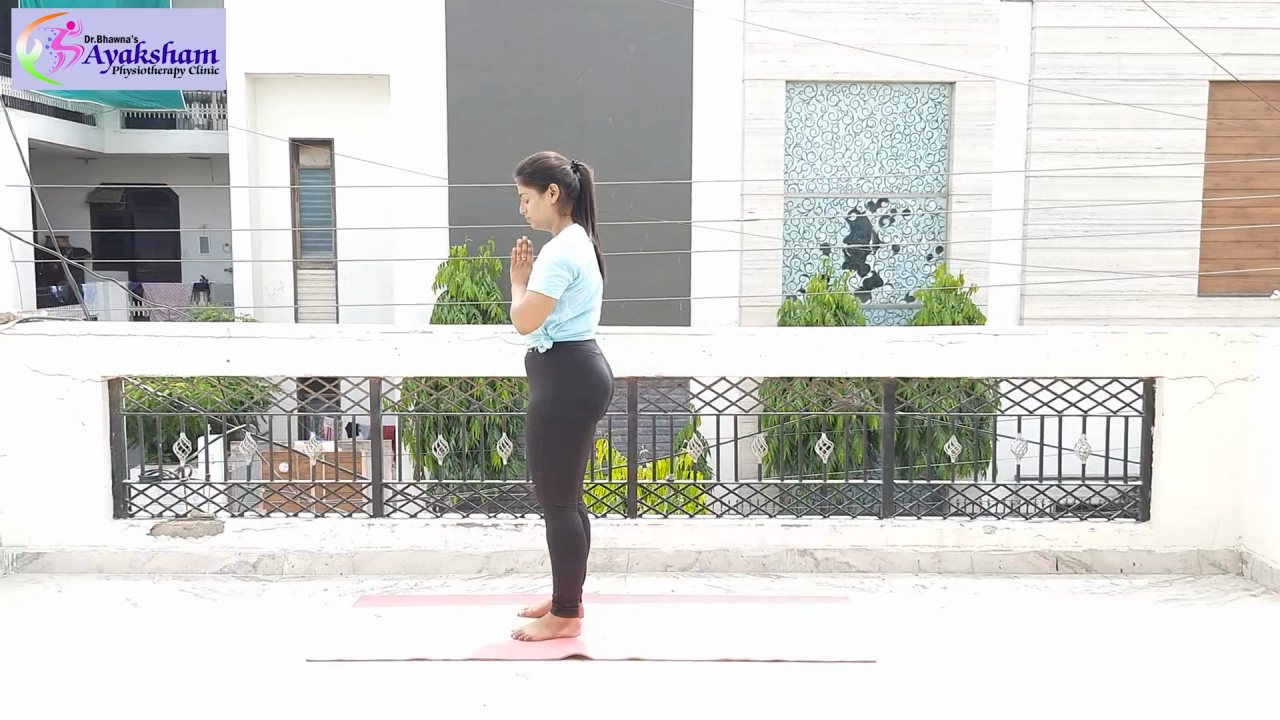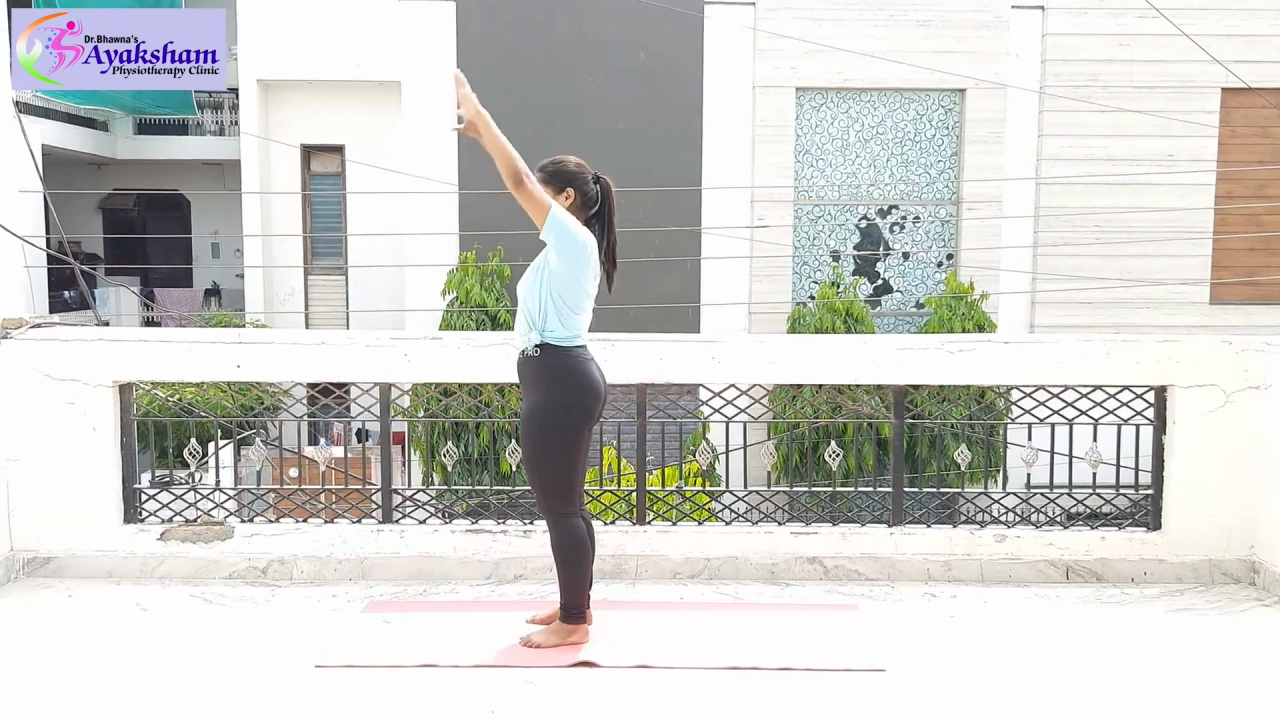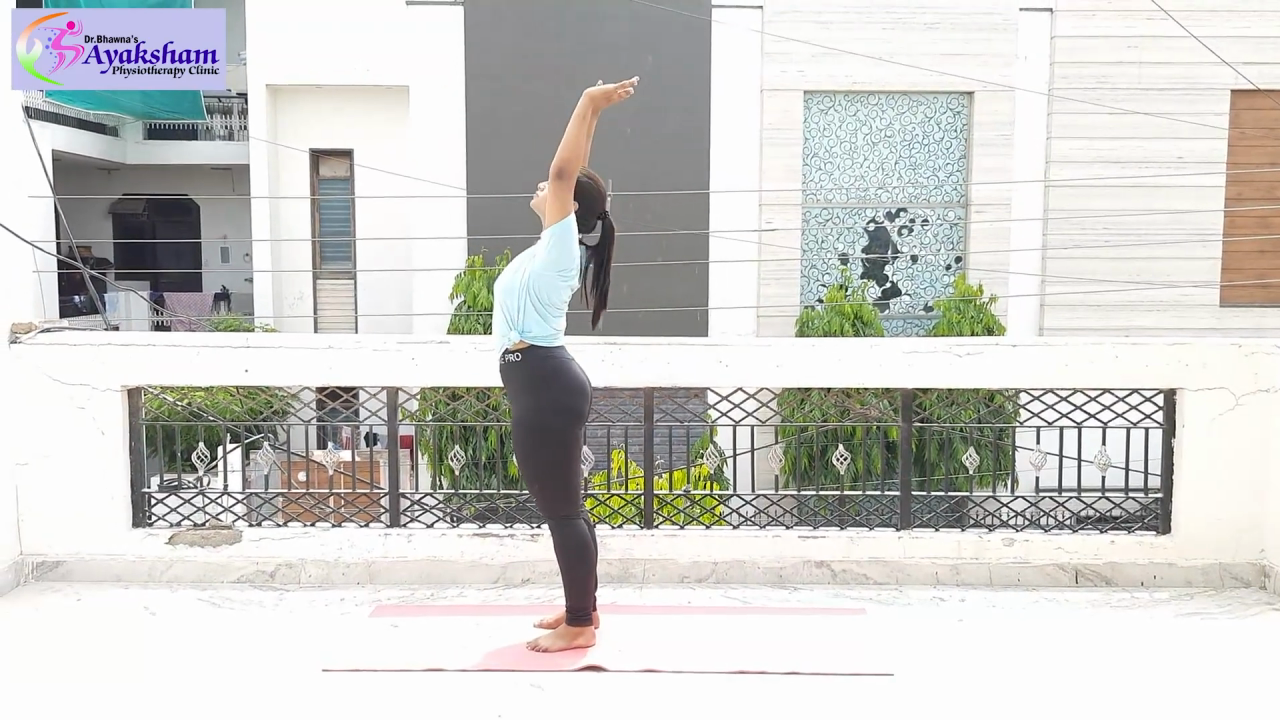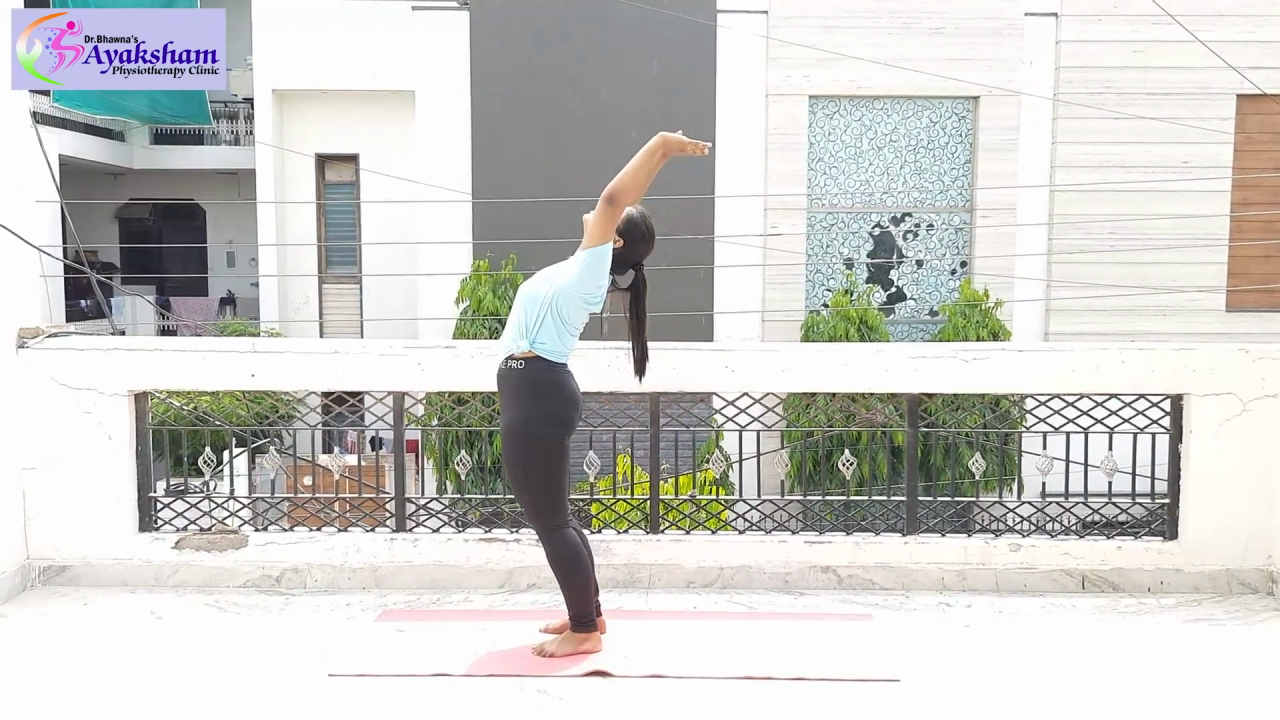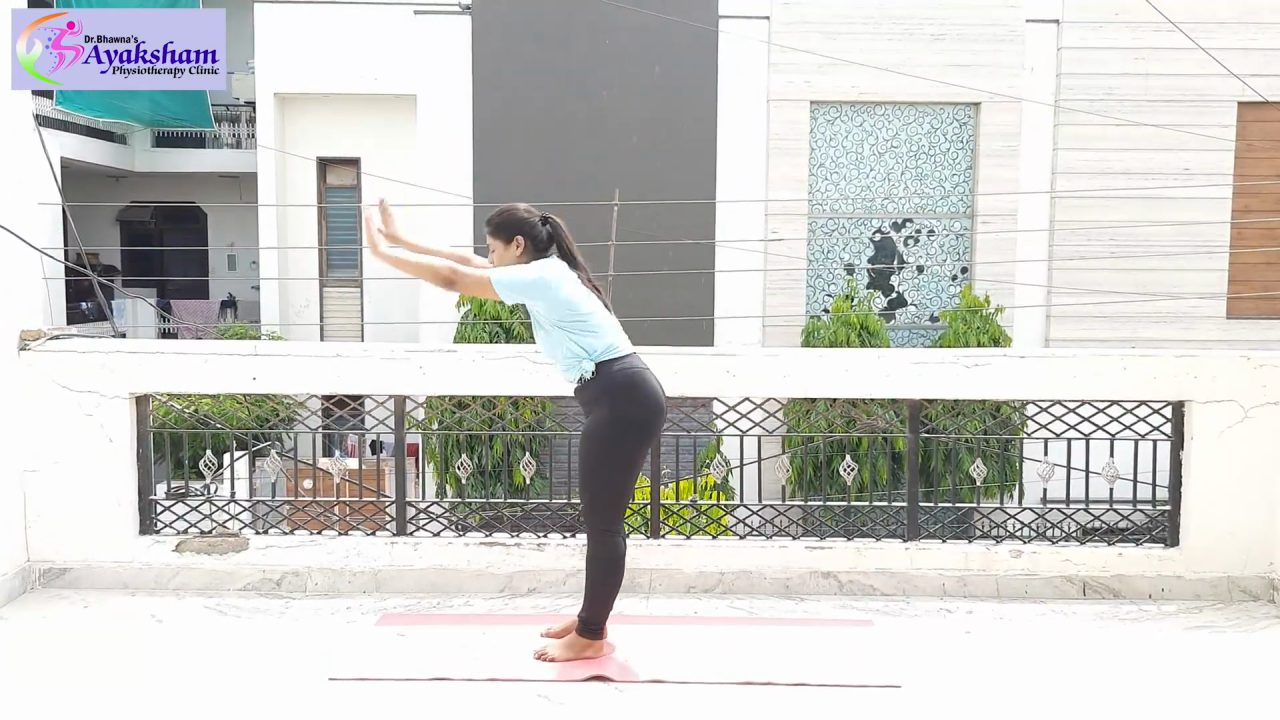
dt=1s
person 1, frame 1
left shoulder: (561, 251)
right shoulder: (575, 243)
left elbow: (525, 321)
left wrist: (517, 282)
right wrist: (529, 278)
left hip: (565, 378)
right hip: (576, 374)
left knee: (555, 499)
right knee: (566, 496)
left ankle: (564, 615)
right ankle: (568, 599)
person 1, frame 2
left shoulder: (573, 239)
right shoulder: (565, 246)
left elbow: (519, 181)
right elbow: (526, 185)
left wrist: (479, 121)
right wrist: (482, 127)
left hip: (560, 383)
right hip: (563, 381)
left knee: (559, 505)
right knee: (565, 502)
left ankle: (574, 623)
right ankle: (575, 605)
person 1, frame 3
left shoulder: (561, 245)
right shoulder: (553, 246)
left elbow: (565, 173)
right elbow: (568, 174)
left wrist: (590, 105)
right wrist: (592, 108)
left hip: (543, 385)
right hip: (543, 383)
left knee: (560, 508)
right knee: (563, 505)
left ankle: (579, 626)
right ankle: (583, 608)
person 1, frame 4
left shoulder: (592, 271)
right shoulder: (585, 267)
left elbow: (613, 198)
right elbow: (619, 201)
left wrist: (659, 146)
right wrist: (658, 151)
left hip: (537, 396)
right hip: (535, 394)
left knee: (549, 520)
right knee: (554, 516)
left ankle: (584, 630)
right ankle: (588, 613)
person 1, frame 5
left shoulder: (537, 278)
right shoulder: (545, 272)
left elbow: (453, 278)
right elbow: (462, 265)
left wrist: (383, 250)
right wrist: (400, 240)
left hip: (622, 402)
right hip: (626, 399)
left knee: (602, 523)
right knee: (601, 519)
left ankle: (591, 638)
right ankle: (590, 622)
